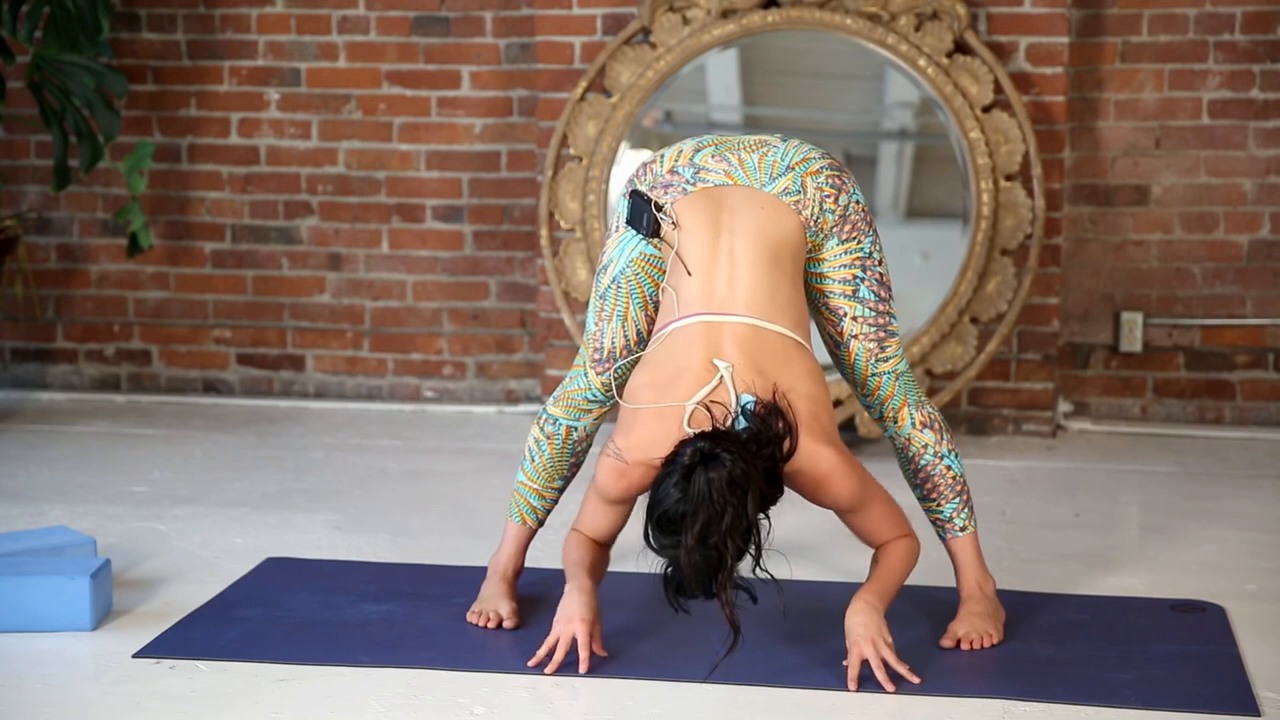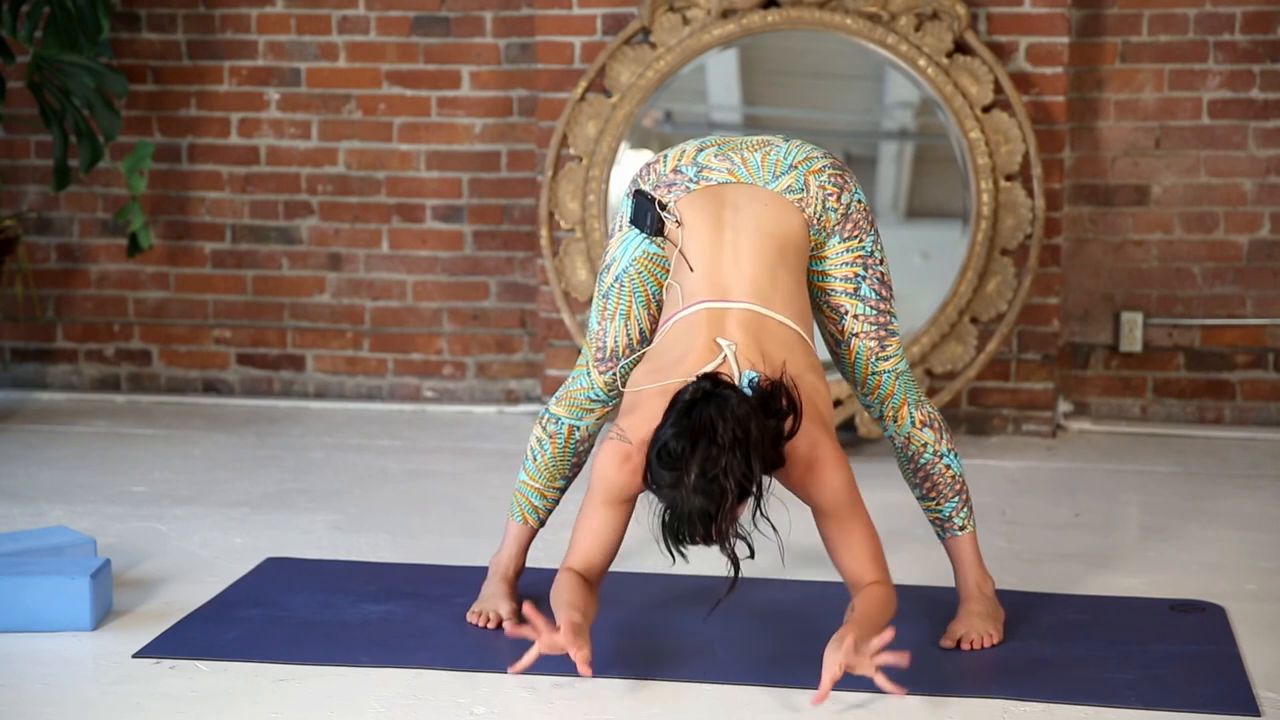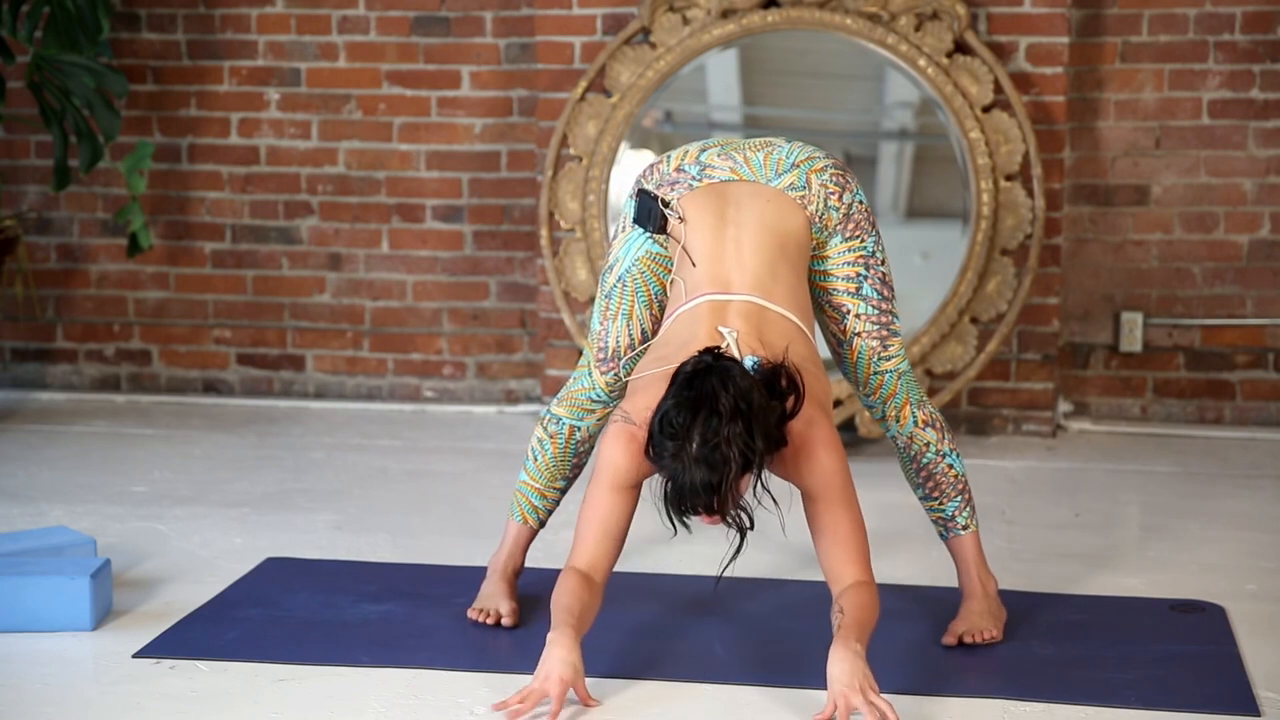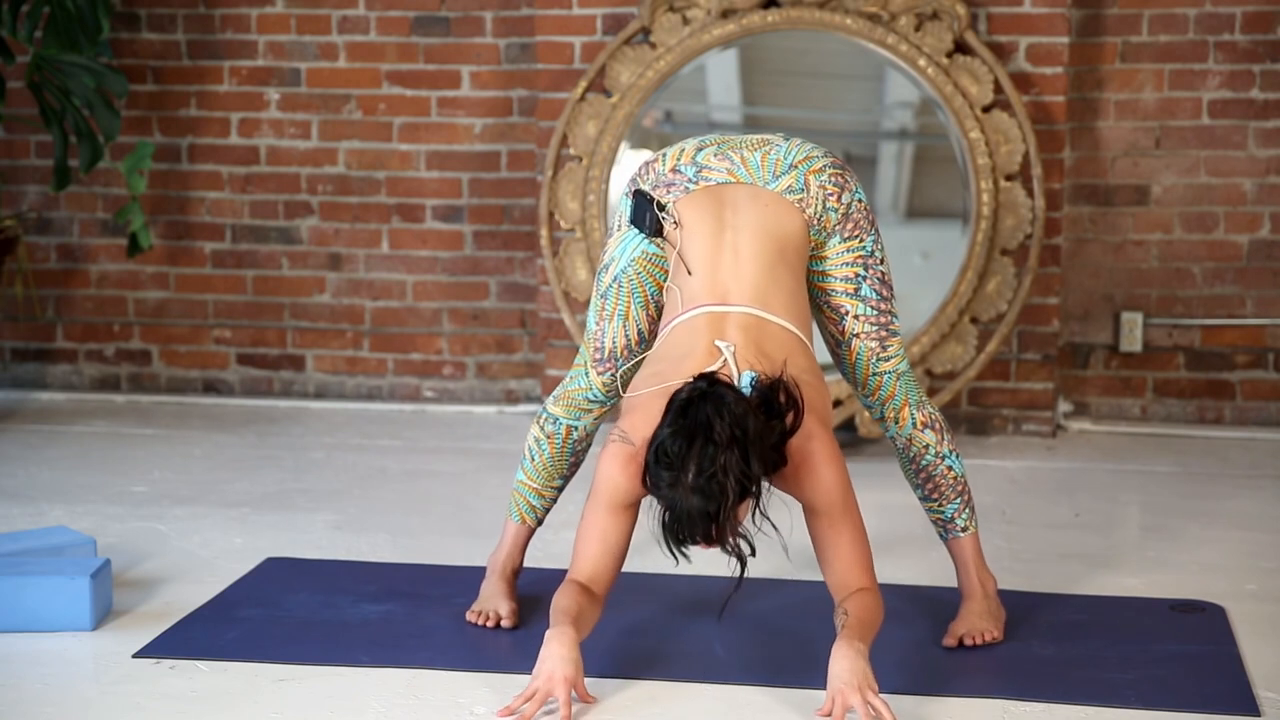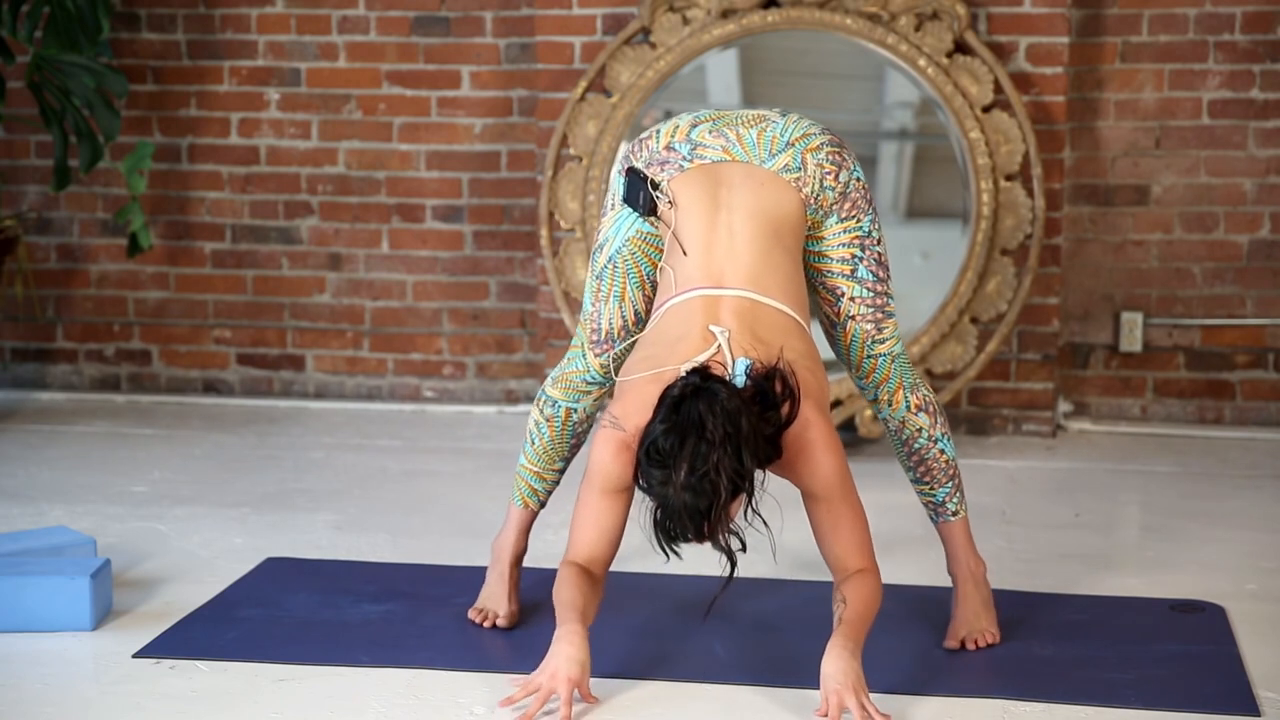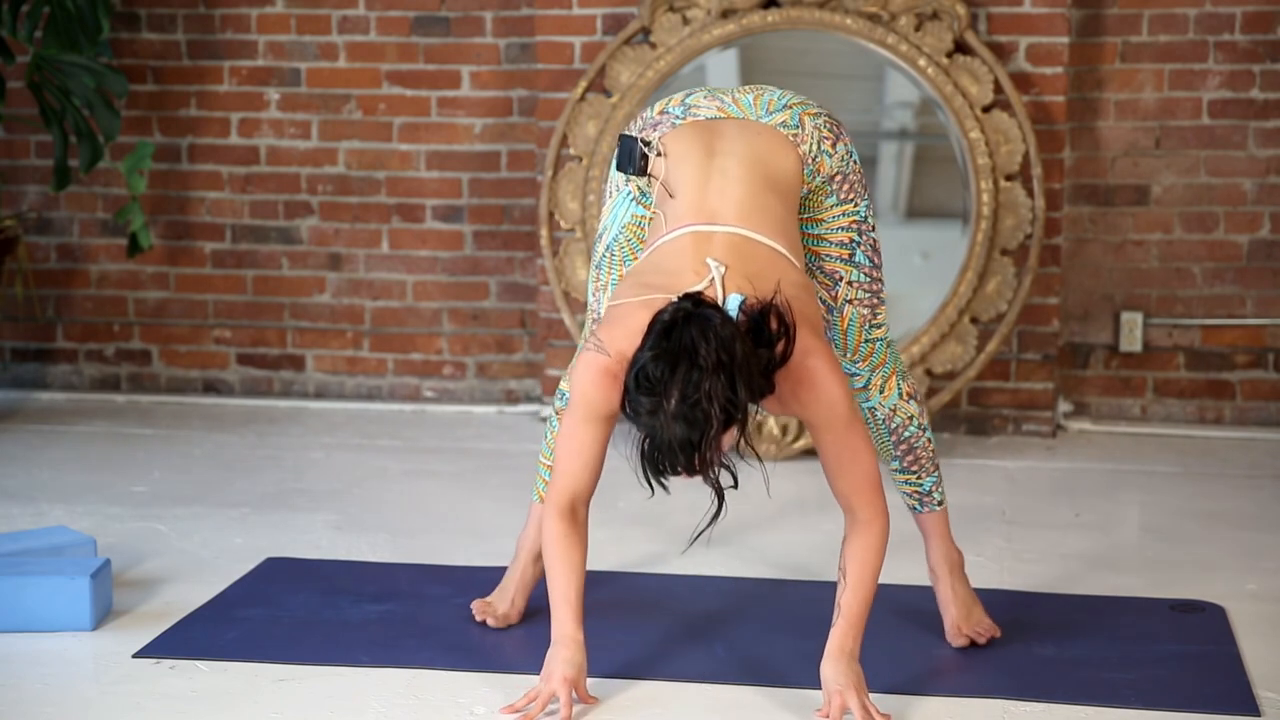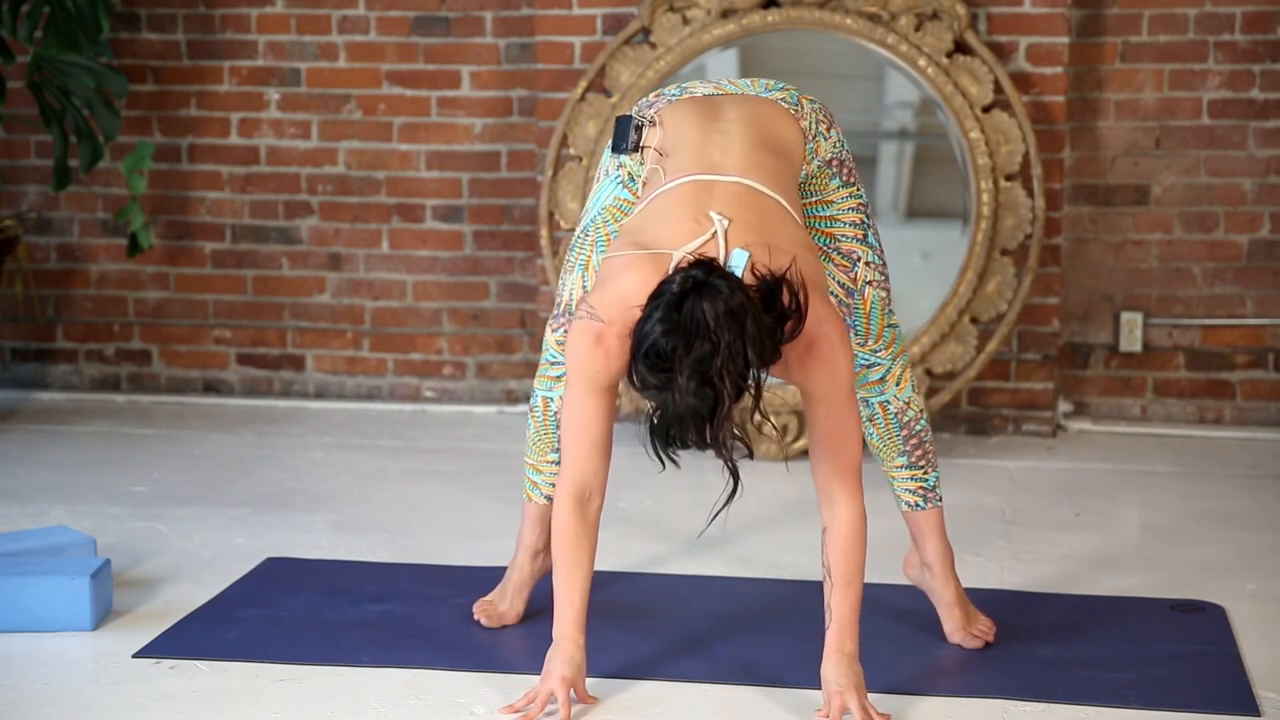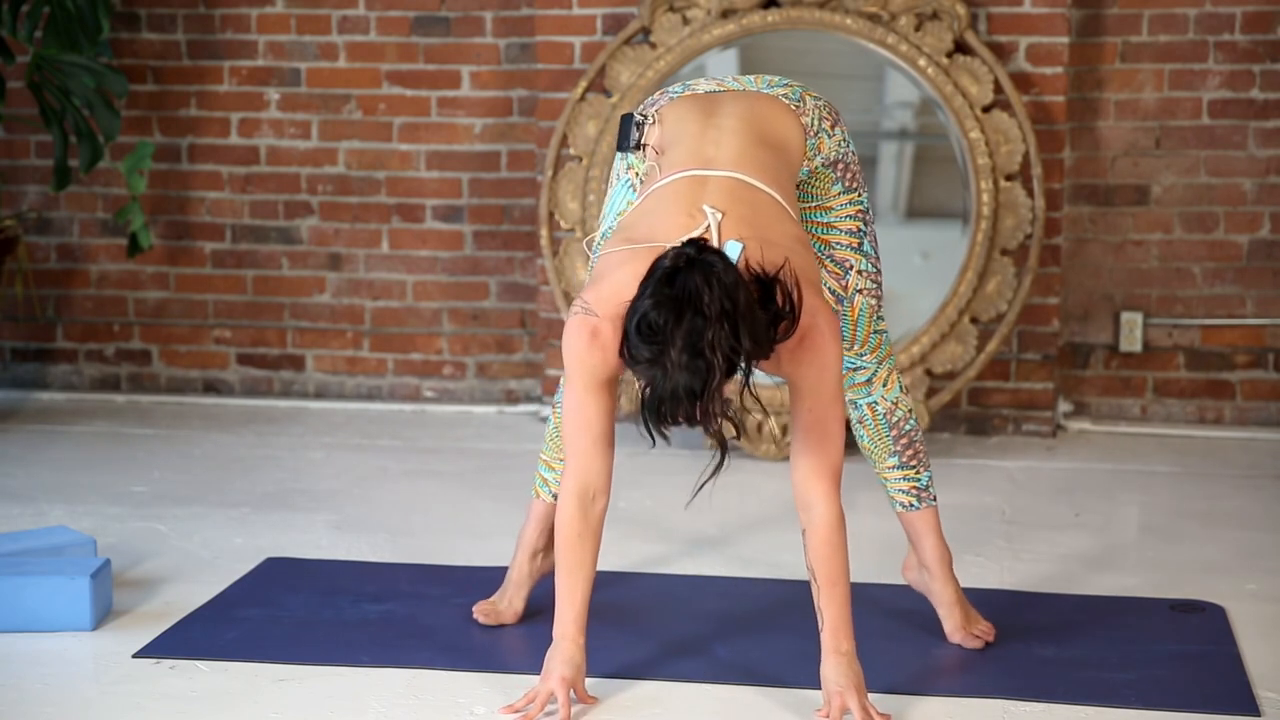
dt=0.5s
person 1, frame 1
left shoulder: (812, 453)
right shoulder: (637, 449)
left elbow: (897, 540)
right elbow: (587, 534)
left wrist: (865, 607)
right wrist: (579, 593)
left knee: (891, 392)
right knee: (589, 386)
left ankle: (975, 582)
right ankle: (504, 566)
person 1, frame 2
left shoulder: (807, 446)
right shoulder: (632, 440)
left elbow: (873, 583)
right elbow: (579, 570)
left wrist: (850, 638)
right wrist: (571, 623)
left knee: (892, 394)
right knee: (592, 386)
left ankle: (974, 581)
right ankle: (506, 564)
person 1, frame 3
left shoulder: (805, 433)
right shoulder: (633, 426)
left elbow: (853, 582)
right elbow: (584, 571)
left wrist: (847, 653)
right wrist: (561, 643)
left knee: (893, 393)
right knee: (594, 386)
left ankle: (977, 581)
right ankle: (505, 562)
person 1, frame 4
left shoulder: (805, 444)
right shoulder: (635, 441)
left elbow: (858, 589)
right elbow: (585, 583)
left wrist: (850, 649)
right wrist: (561, 638)
left knee: (891, 390)
right knee: (589, 384)
left ankle: (975, 579)
right ankle: (505, 560)
person 1, frame 5
left shoulder: (800, 426)
right shoulder: (629, 422)
left elbow: (857, 571)
right elbow: (583, 564)
left wrist: (843, 653)
right wrist: (569, 637)
left knee: (884, 372)
right knee: (589, 366)
left ankle: (966, 566)
right ankle: (507, 551)
person 1, frame 6
left shoulder: (802, 363)
right shoulder: (611, 356)
left elbow: (866, 514)
right elbow: (566, 504)
left wrist: (841, 656)
right wrist: (565, 644)
left knee: (870, 364)
left ankle: (944, 561)
right ankle: (527, 556)
person 1, frame 7
left shoulder: (811, 330)
right shoulder: (607, 321)
left elbow: (841, 498)
right elbow: (579, 491)
left wrist: (841, 658)
right wrist: (566, 646)
left knee: (876, 353)
right knee: (565, 349)
left ankle: (932, 561)
right ankle: (529, 554)
person 1, frame 8
left shoulder: (802, 321)
right shoulder: (599, 317)
left elbow: (818, 498)
right elbow: (584, 489)
left wrist: (838, 659)
right wrist: (565, 648)
left knee: (862, 361)
right knee: (584, 380)
left ankle: (931, 564)
right ankle: (534, 551)
